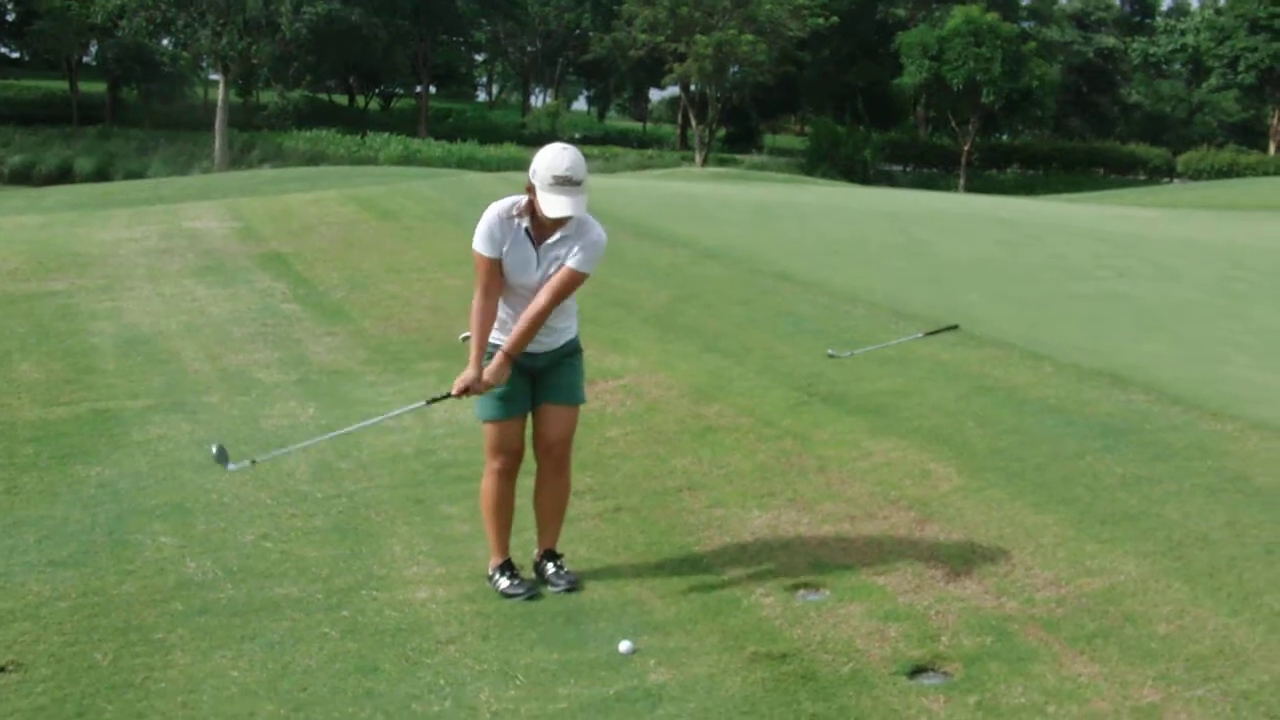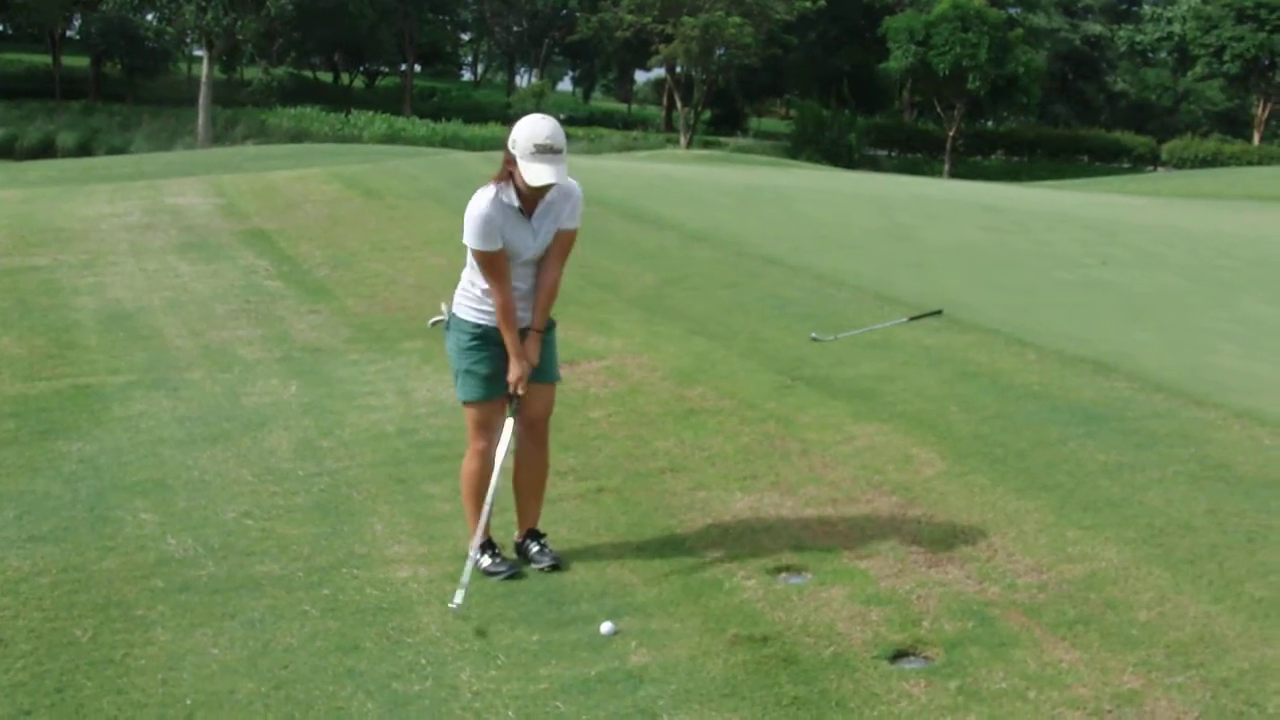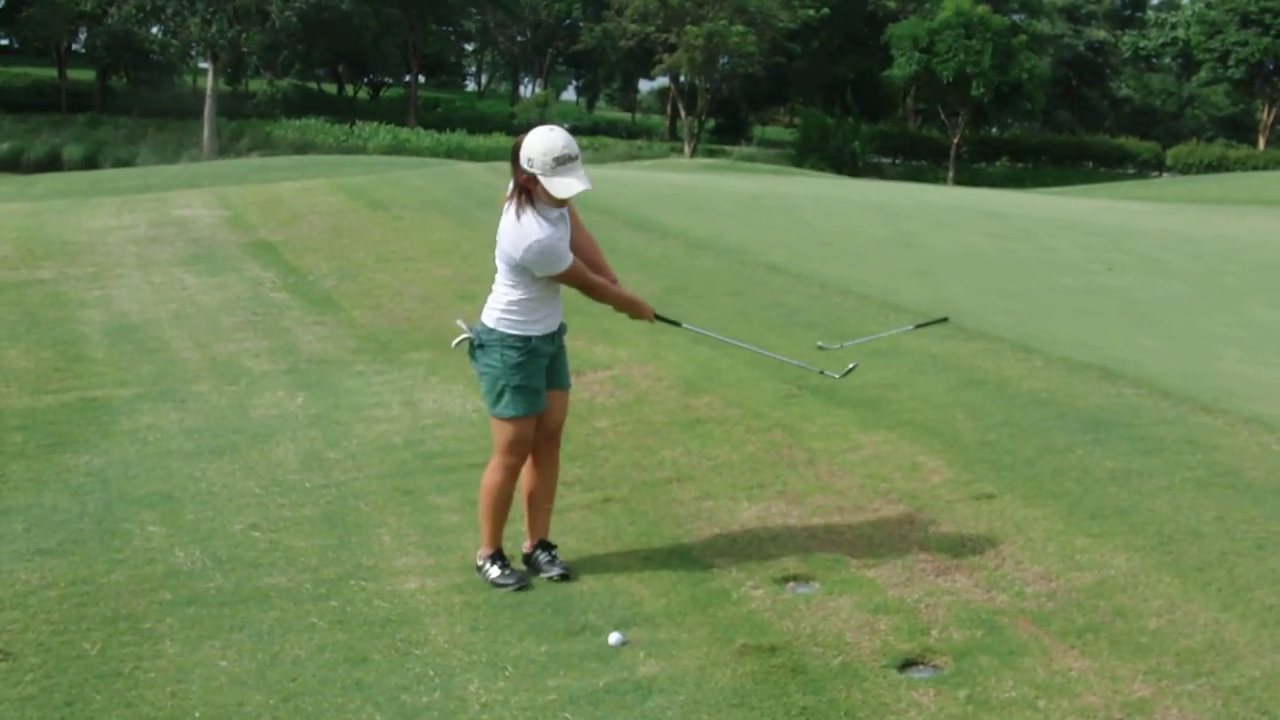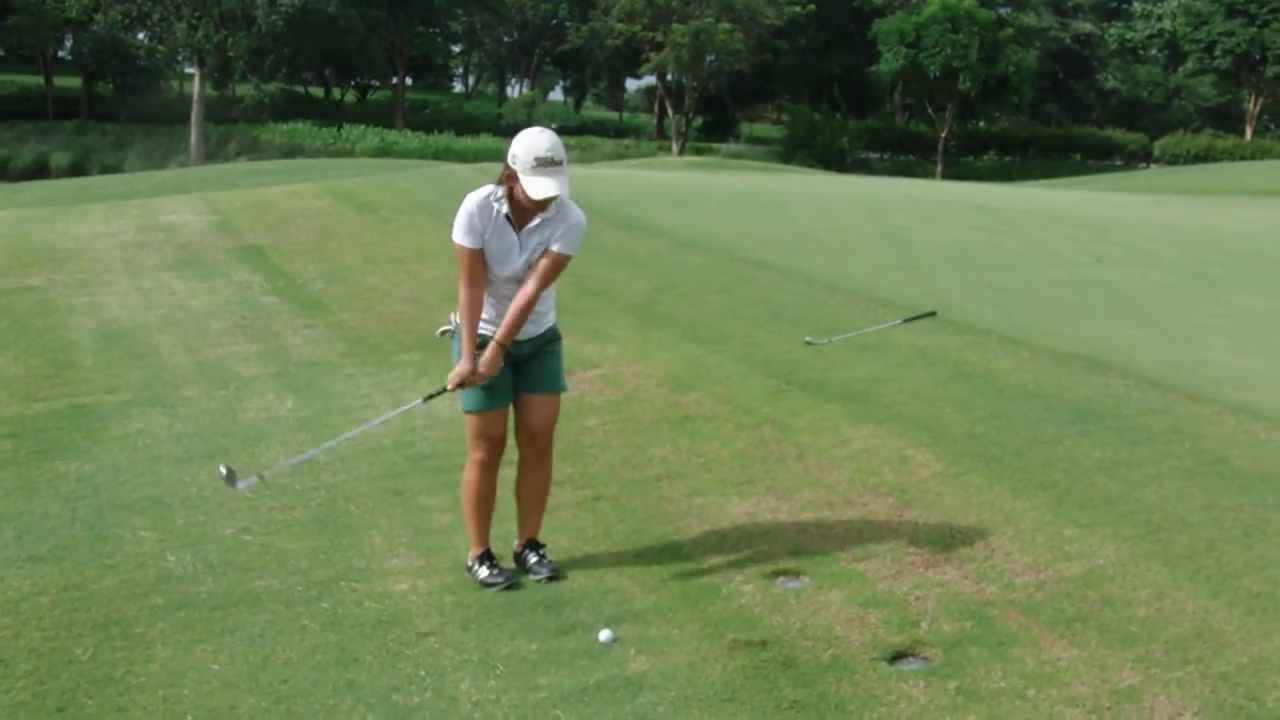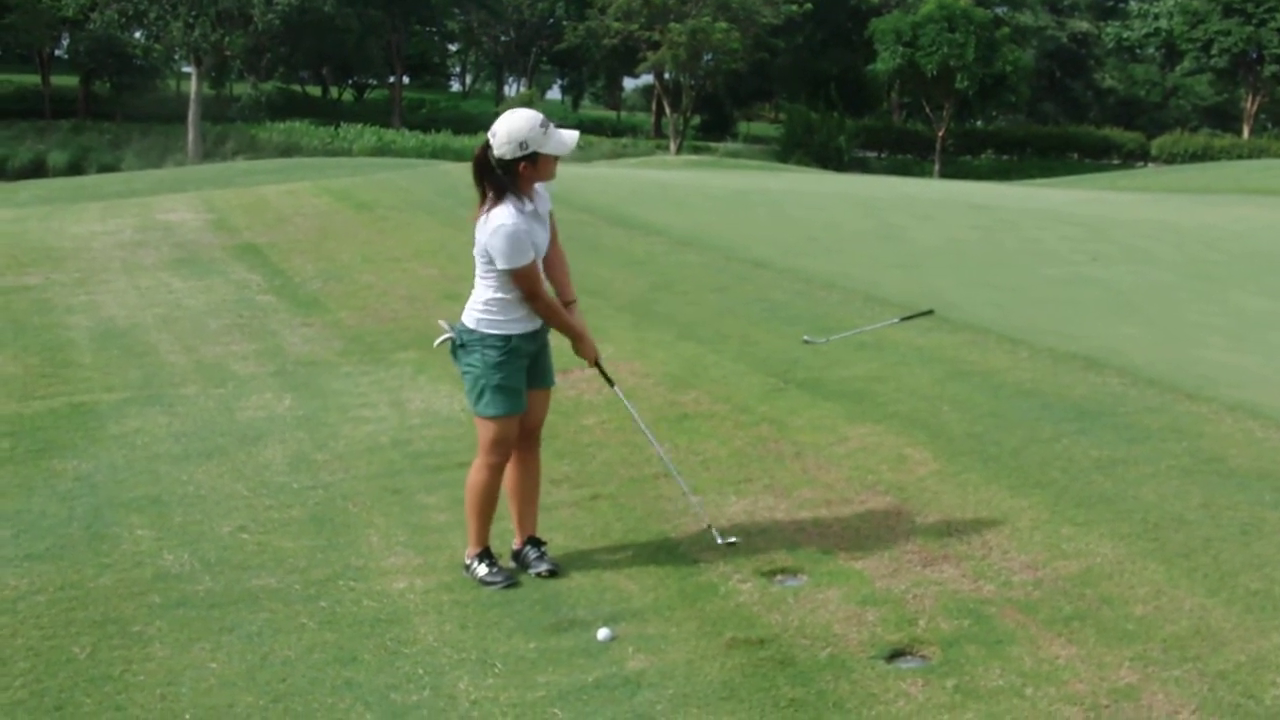
dt=1s
person 1, frame 1
left shoulder: (590, 237)
right shoulder: (498, 218)
left elbow: (545, 305)
right elbow: (486, 296)
left wrist: (503, 364)
right wrist: (476, 362)
left hip: (558, 351)
right hip: (499, 347)
left knee: (555, 454)
right knee: (503, 459)
left ankle: (548, 555)
right ankle: (499, 564)
person 1, frame 2
left shoulder: (569, 195)
right shoulder: (485, 209)
left elbow: (550, 271)
right elbow: (500, 290)
left wrist: (536, 337)
right wrist: (514, 356)
left hip: (531, 325)
right hip: (480, 329)
left knee: (535, 430)
right knee: (487, 440)
left ankle: (529, 534)
right ankle: (480, 542)
person 1, frame 3
left shoulder: (549, 190)
right shoulder: (536, 238)
left elbow: (579, 235)
right elbow: (588, 284)
left wrist: (616, 288)
right wrist: (632, 305)
left hip: (546, 336)
right hip: (511, 345)
left knee: (548, 441)
right knee: (512, 452)
left ankle: (537, 544)
right ankle: (489, 554)
person 1, frame 4
left shoulder: (569, 219)
right shoulder: (477, 208)
left elbow: (534, 290)
right elbow: (471, 286)
left wrist: (497, 351)
right wrist: (467, 352)
left hip: (538, 339)
right hip: (483, 338)
left knee: (538, 443)
right knee: (485, 451)
left ankle: (528, 544)
right ankle: (478, 554)
person 1, frame 5
left shoulder: (536, 192)
right shoulder: (507, 224)
left elbow: (553, 249)
right elbow: (535, 294)
left wrist: (572, 309)
right wrist: (578, 337)
left hip: (530, 334)
right hip: (492, 342)
left knee: (529, 439)
right knee: (496, 450)
left ankle: (527, 541)
right ankle: (477, 553)
